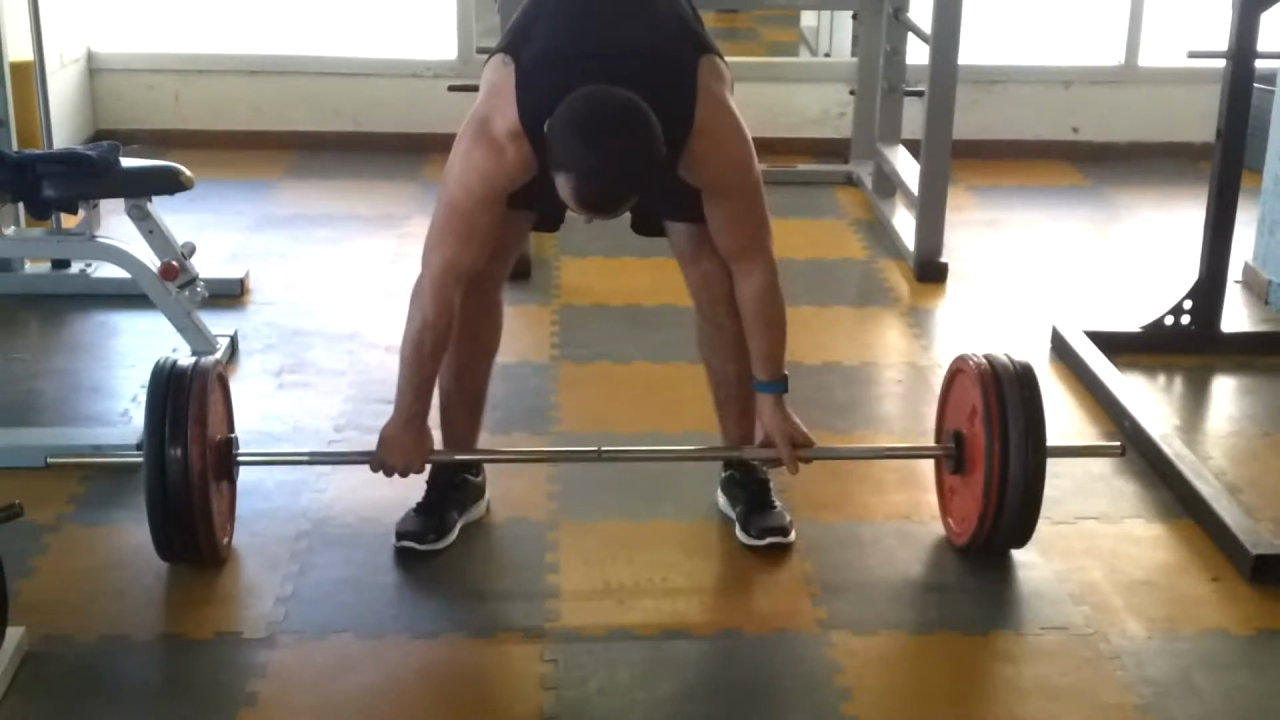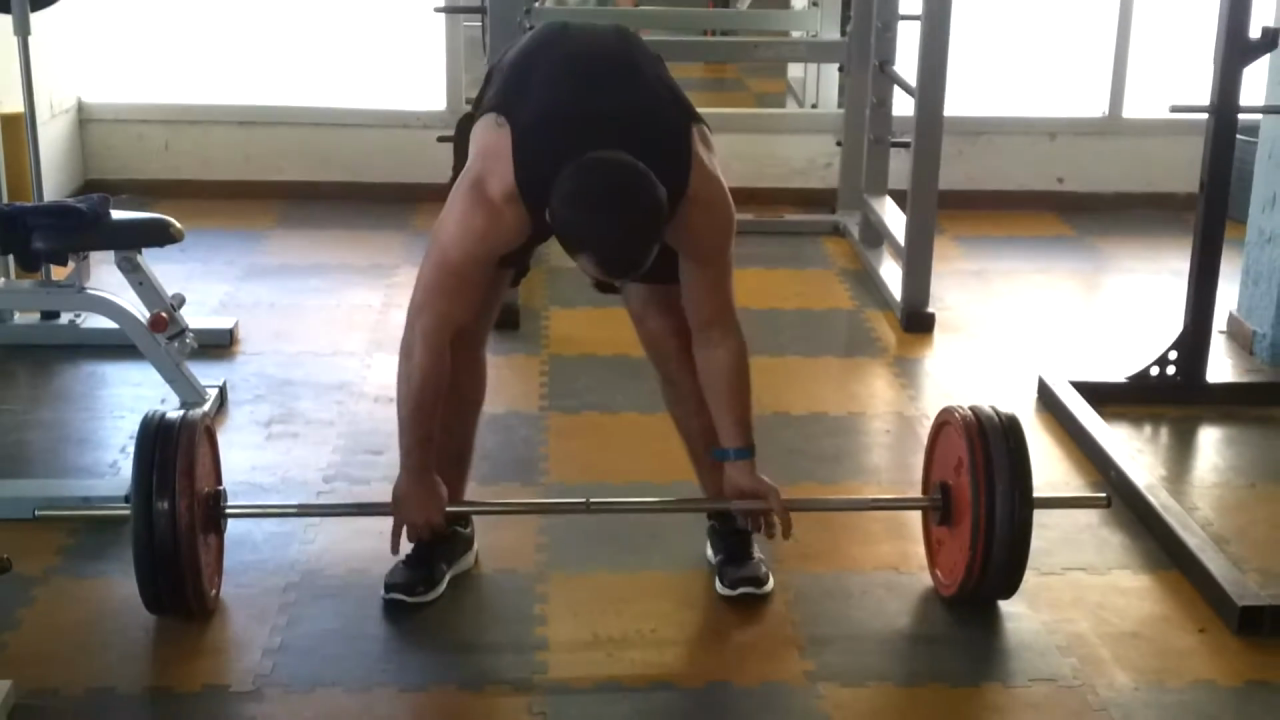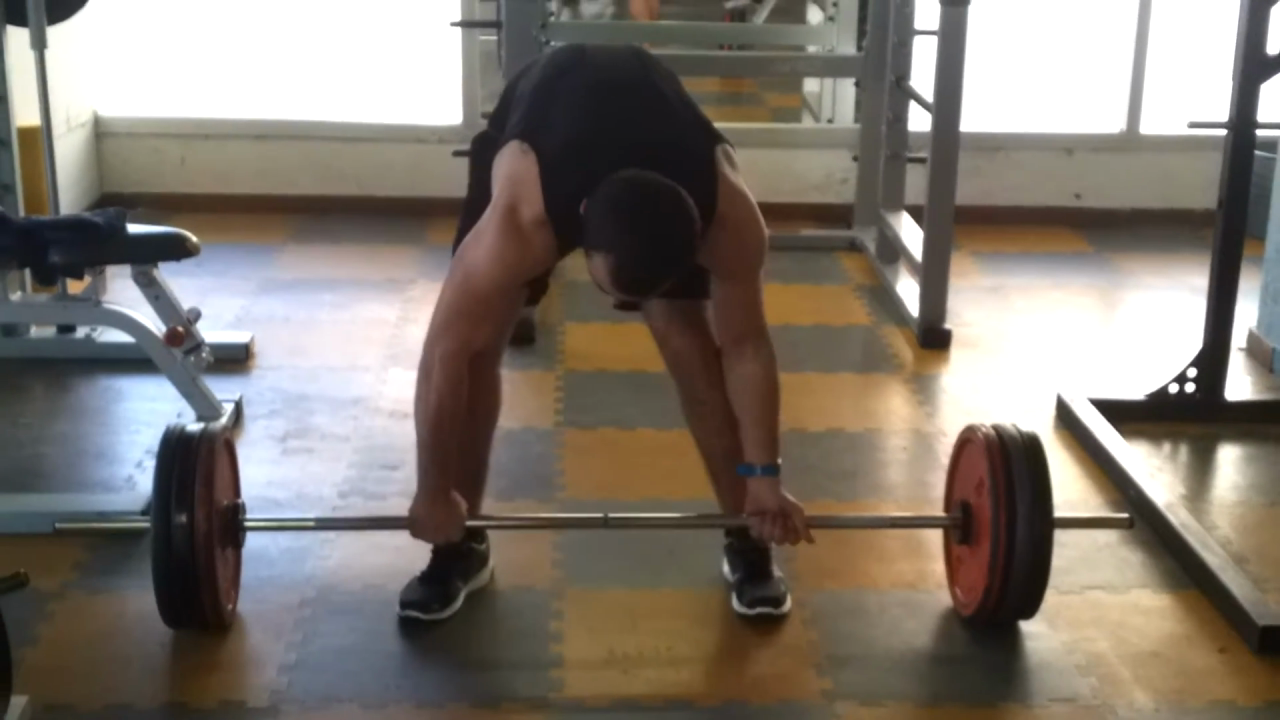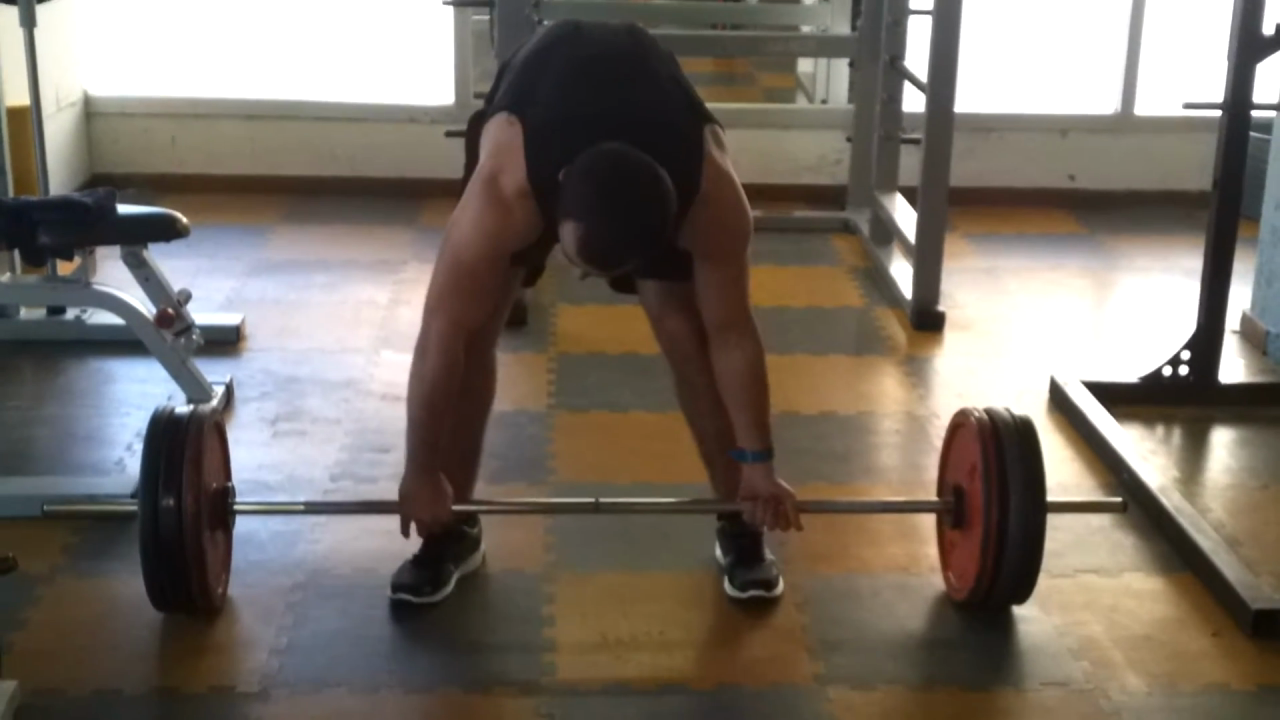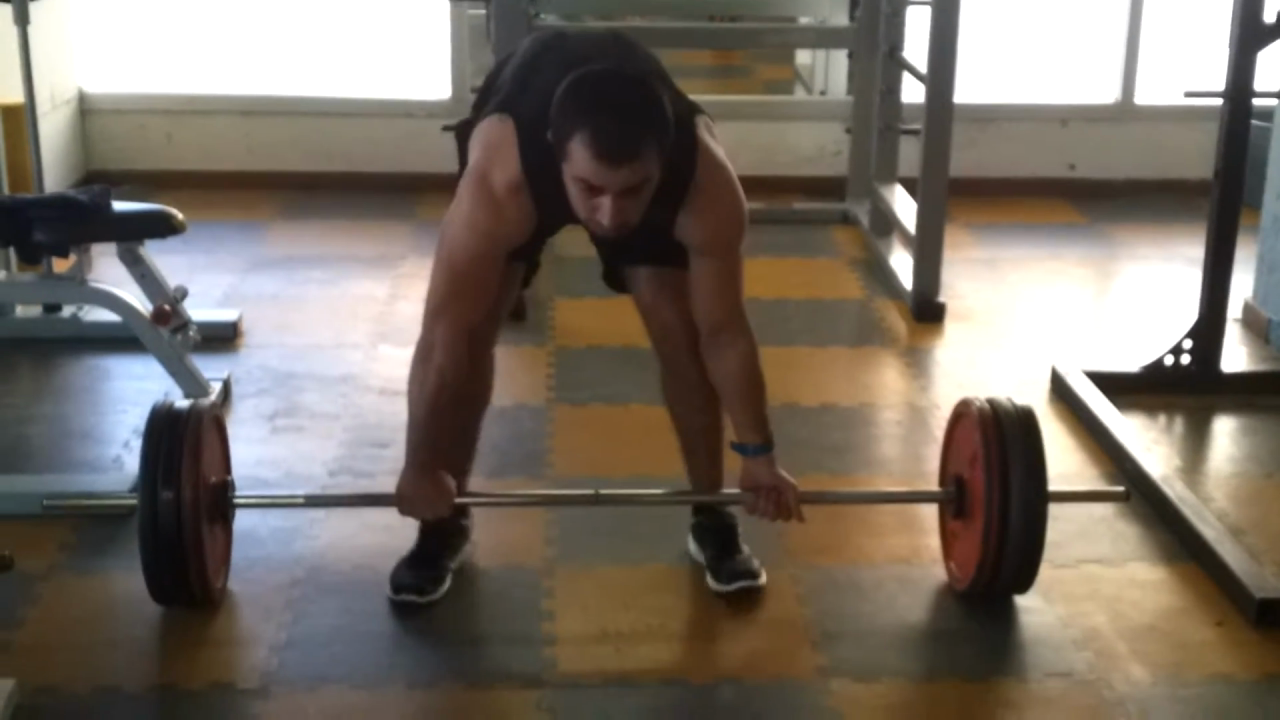
dt=1s
person 1, frame 1
left shoulder: (712, 133)
right shoulder: (498, 139)
left elbow: (750, 264)
right elbow: (441, 281)
left wrist: (771, 396)
right wrist: (408, 418)
left hip: (667, 72)
left knee: (714, 272)
right knee: (477, 270)
left ankle: (743, 471)
right ankle: (458, 475)
person 1, frame 2
left shoulder: (699, 197)
right shoulder: (491, 199)
left elbow: (713, 331)
right elbow: (427, 334)
left wrist: (740, 462)
right wrist: (417, 475)
left knee: (669, 325)
right knee: (463, 323)
left ankle: (726, 523)
right ankle: (447, 530)
person 1, frame 3
left shoulder: (730, 217)
right shoulder: (520, 221)
left elbow: (745, 345)
right elbow: (446, 352)
left wrist: (764, 477)
right wrist: (434, 493)
left knee: (692, 344)
right knee: (479, 344)
left ankle: (745, 542)
right ankle: (461, 545)
person 1, frame 4
left shoulder: (712, 199)
right shoulder: (505, 191)
left elbow: (730, 332)
right elbow: (444, 333)
left wrist: (757, 464)
right wrist: (421, 474)
left knee: (687, 332)
right knee: (475, 326)
left ankle: (737, 525)
right ankle: (454, 529)
person 1, frame 5
left shoulder: (707, 182)
right shoulder: (498, 182)
left elbow: (722, 331)
right elbow: (445, 334)
left wrist: (758, 455)
right wrist: (420, 470)
right hip: (520, 119)
left knee: (679, 330)
right knee: (473, 330)
left ankle: (711, 516)
right ankle: (445, 525)
